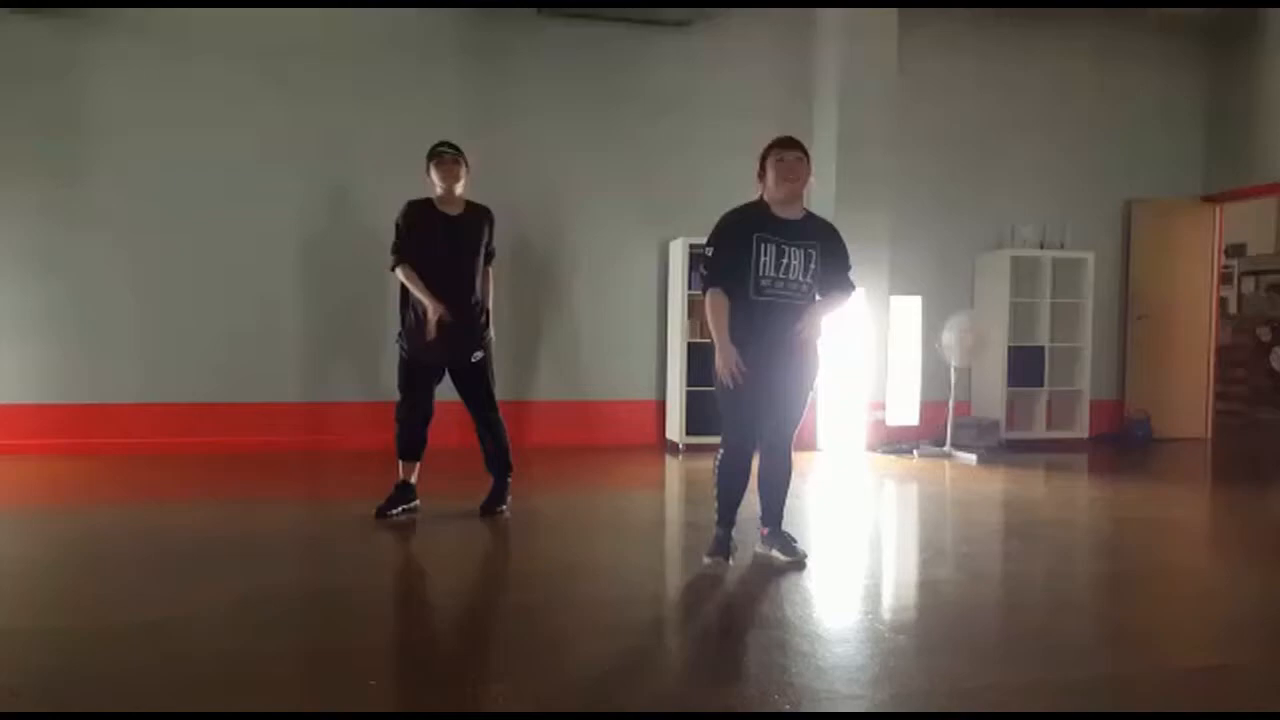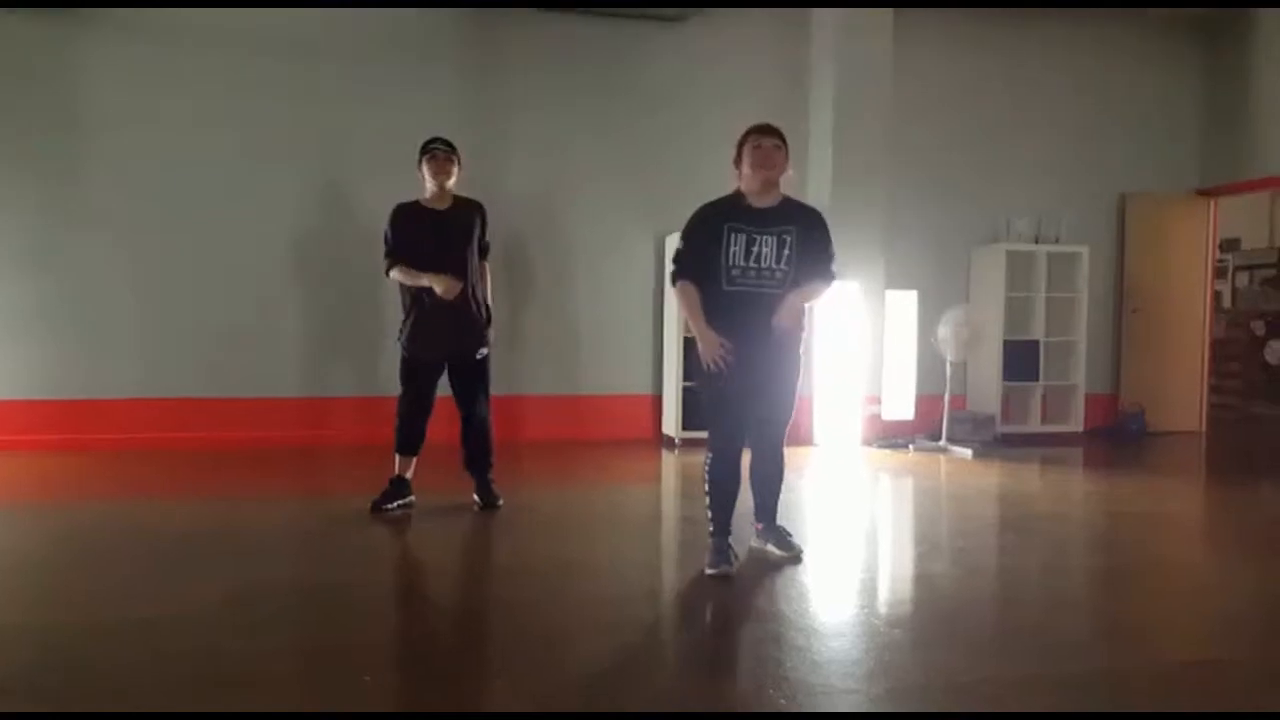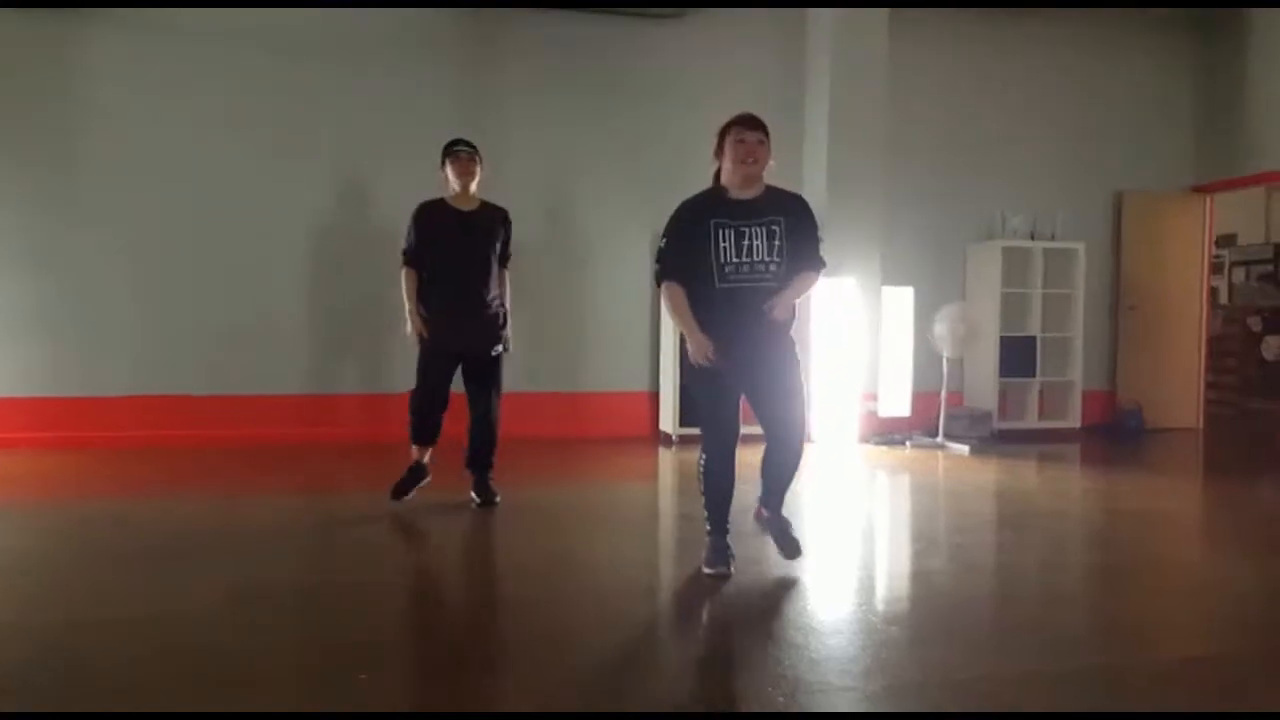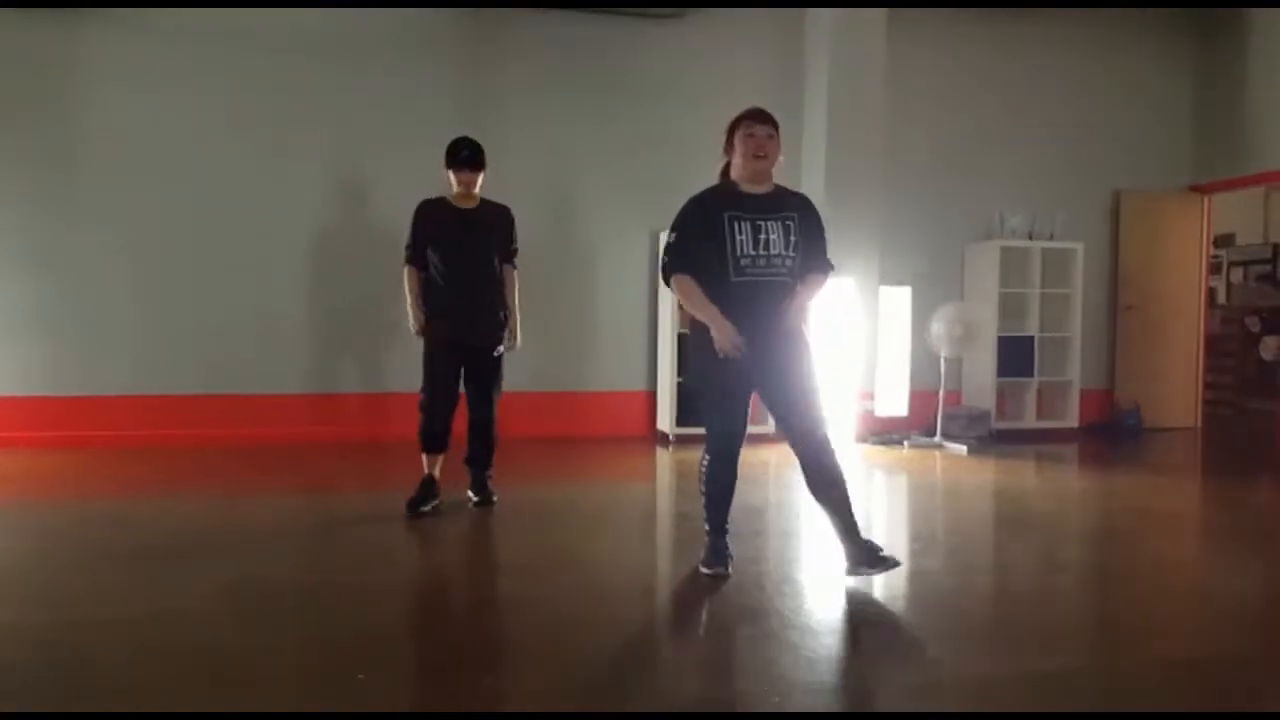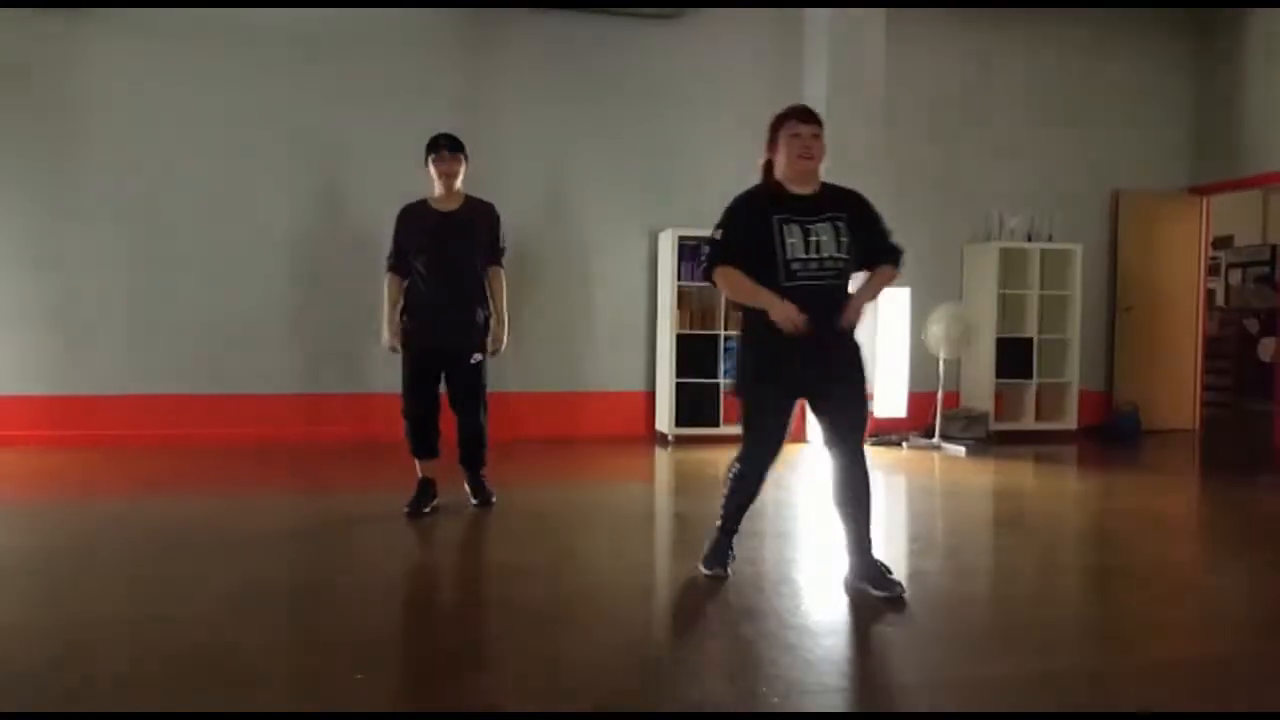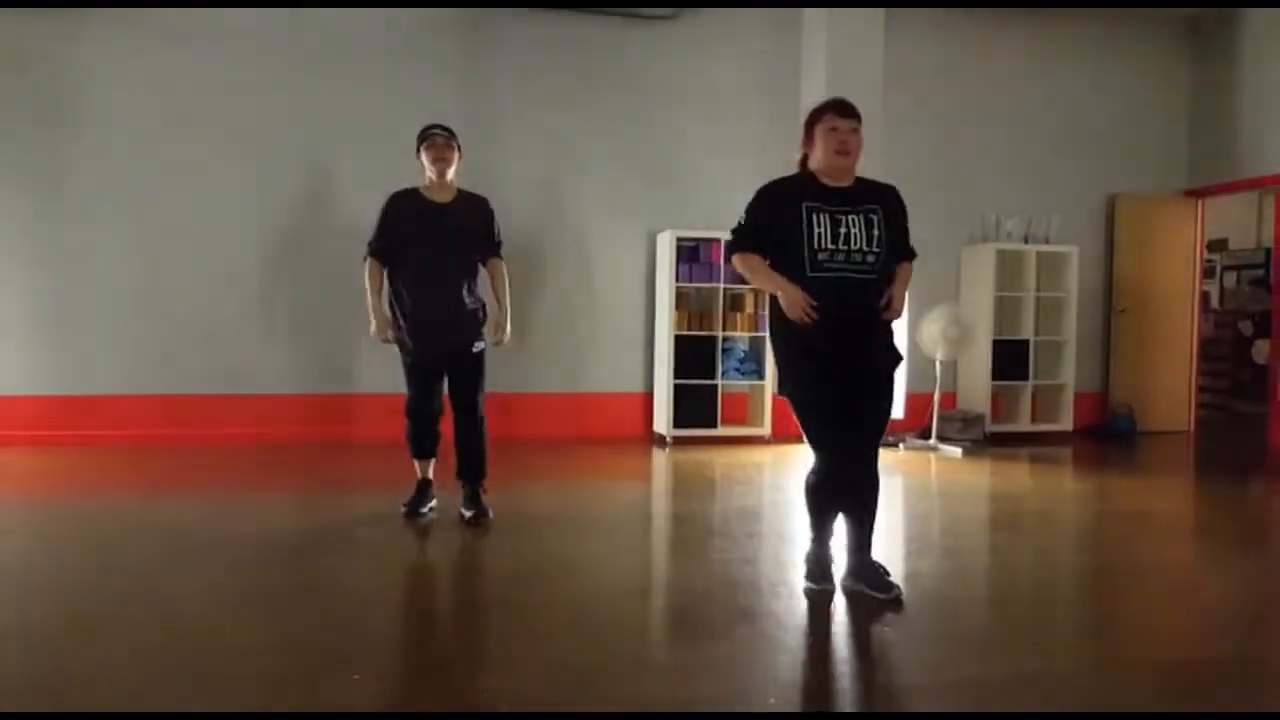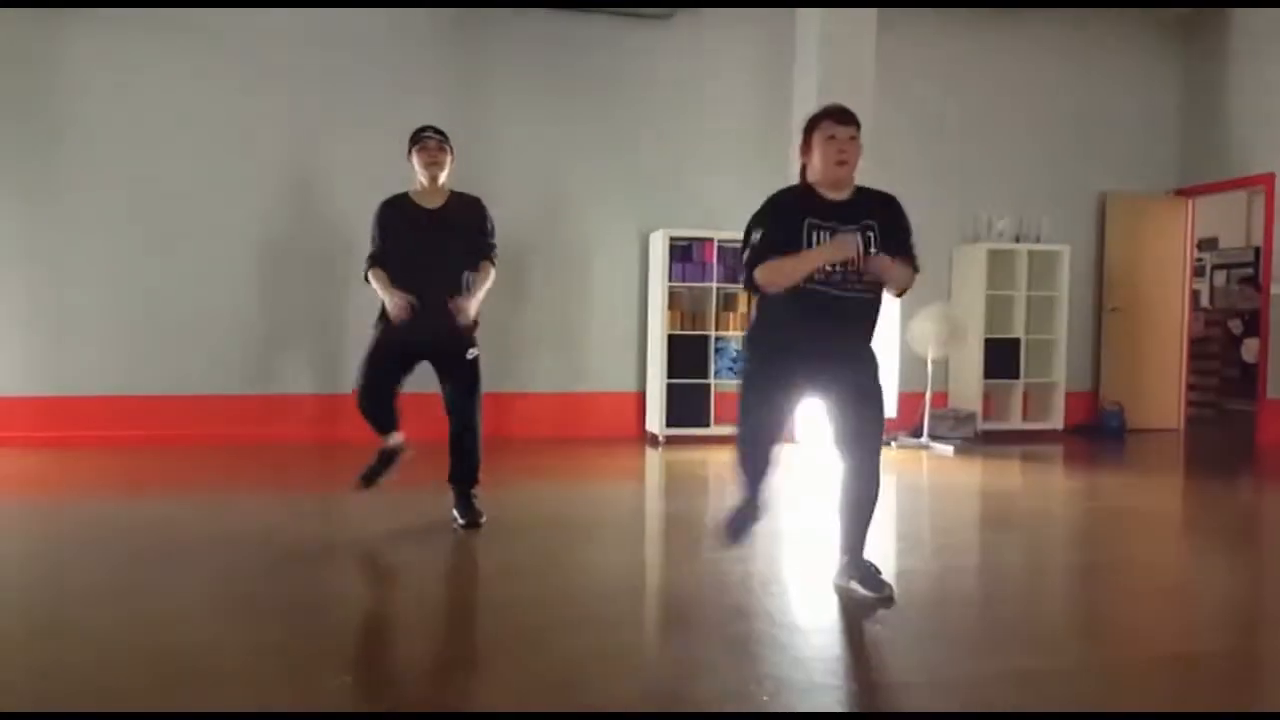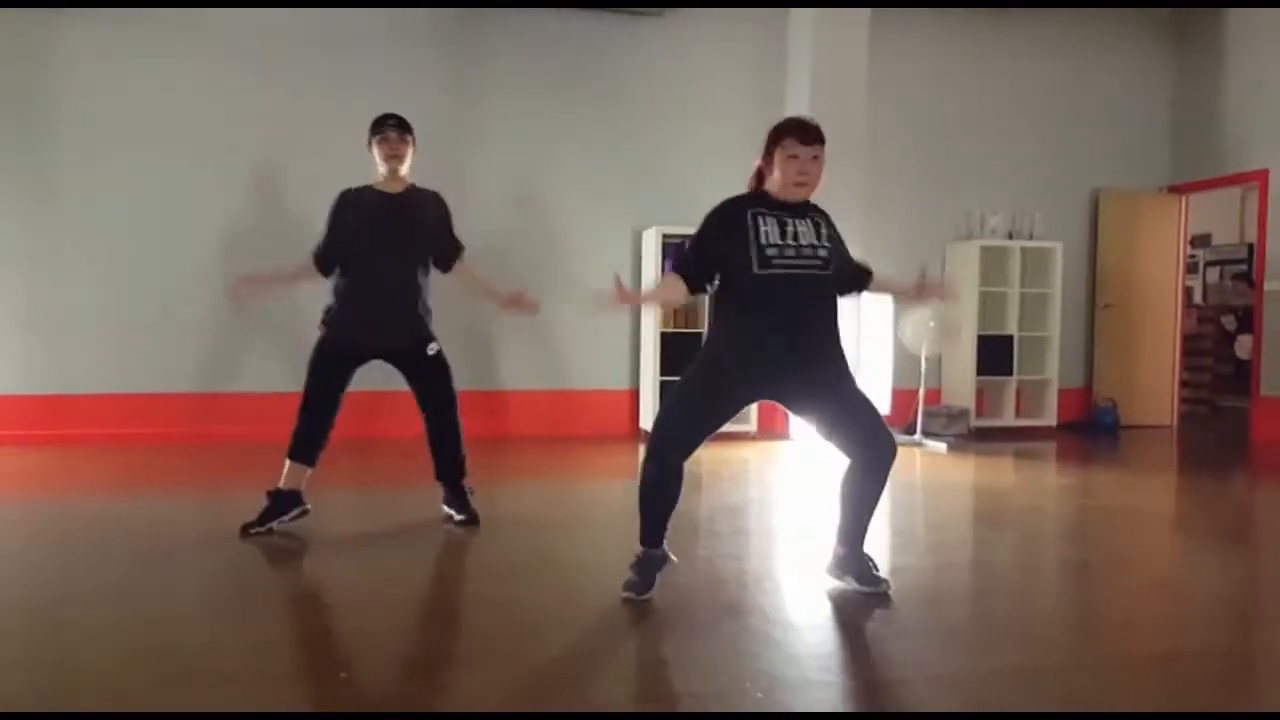
dt=0.3s
person 1, frame 1
left shoulder: (824, 234)
right shoulder: (737, 224)
left elbow: (841, 288)
right elbow: (714, 286)
left wrist: (816, 312)
right wrist: (723, 345)
left hip: (795, 355)
right hip: (744, 353)
left knee: (780, 444)
right knee: (738, 442)
left ankle: (772, 530)
right ankle: (723, 531)
person 1, frame 2
left shoulder: (806, 220)
right shoulder: (712, 217)
left elbow: (823, 276)
right elbow: (684, 278)
left wrist: (795, 300)
right wrist: (702, 332)
left hip: (779, 349)
right hip: (723, 349)
left knee: (770, 441)
right knee: (724, 444)
left ankle: (767, 524)
right ankle: (720, 540)
person 1, frame 3
left shoulder: (792, 208)
right shoulder: (693, 213)
left elbow: (812, 265)
right elbow: (669, 277)
left wrist: (788, 296)
right wrist: (690, 332)
left hip: (772, 342)
right hip: (712, 347)
left knee: (791, 435)
right knee: (718, 444)
left ankle: (769, 509)
right ankle: (717, 539)
person 1, frame 4
left shoulder: (799, 208)
right shoulder: (704, 207)
left elbow: (819, 267)
right elbow: (676, 273)
left wrist: (799, 300)
right wrist: (715, 323)
left hip: (784, 342)
right hip: (722, 346)
left knee: (814, 441)
right knee: (723, 445)
left ankle: (853, 543)
right ankle: (716, 540)
person 1, frame 5
left shoulder: (851, 206)
right shoulder: (751, 208)
left elbow: (888, 260)
right elbow: (720, 269)
left wrist: (862, 297)
right wrist: (771, 303)
left hip: (837, 351)
right hip: (770, 354)
left knee: (849, 453)
right knee: (759, 450)
left ankle: (861, 560)
right ankle: (723, 538)
person 1, frame 6
left shoulder: (885, 200)
right shoulder: (781, 196)
left elbow: (902, 257)
right elbow: (741, 252)
left wrist: (899, 288)
right wrist: (781, 287)
left hip: (870, 349)
right hip: (805, 348)
left knee: (863, 455)
right knee: (832, 452)
left ankle: (860, 562)
right ankle: (818, 547)
person 1, frame 7
left shoulder: (886, 211)
right shoulder: (783, 209)
left elbow: (907, 276)
right elbow: (761, 275)
left wrist: (886, 267)
right wrist: (823, 254)
left hip: (851, 353)
right hip: (780, 349)
left knee: (863, 457)
right knee: (756, 440)
left ankle: (851, 560)
right ankle: (752, 498)
person 1, frame 8
left shoulder: (820, 220)
right shoulder: (733, 215)
left elbow: (851, 276)
right elbow: (689, 273)
left wrist: (907, 290)
right wrist: (645, 297)
left hip: (815, 365)
right hip: (737, 360)
left knee: (878, 449)
right knee: (666, 441)
left ankle: (848, 554)
right ankle: (651, 552)
person 2, frame 1
left shoulder: (482, 217)
right shoulder: (413, 213)
right elbow: (400, 265)
left wrist: (486, 317)
right wrist: (428, 301)
left hip: (470, 330)
right hip: (421, 329)
left knee: (484, 407)
right knee: (412, 409)
left ankle: (501, 482)
right ankle: (406, 488)
person 2, frame 2
left shoulder: (474, 211)
right shoulder: (403, 215)
right elbow: (394, 269)
left wrist: (486, 310)
right wrist: (431, 281)
left hip: (470, 326)
right hip: (422, 328)
left knee: (476, 407)
right knee: (412, 405)
left ankle: (483, 481)
right ankle: (401, 483)
person 2, frame 3
left shoulder: (498, 218)
right shoulder: (427, 214)
left elbow: (502, 270)
right elbow: (409, 266)
left wrist: (506, 318)
right wrist: (411, 313)
left hip: (486, 326)
right hip: (438, 325)
left knee: (485, 404)
right knee: (426, 397)
left ankle: (481, 477)
right ankle: (418, 464)
person 2, frame 4
left shoulder: (500, 215)
right shoulder: (428, 212)
left elbow: (508, 268)
right elbow: (412, 263)
left wrist: (513, 317)
right wrist: (414, 307)
left hip: (487, 325)
right hip: (441, 324)
left knee: (484, 404)
right knee: (436, 400)
left ankle: (480, 477)
right ankle: (429, 480)
person 2, frame 5
left shoulder: (484, 214)
right shoulder: (410, 216)
left elbow: (494, 269)
right elbow: (396, 271)
left wrist: (501, 321)
right wrist: (390, 321)
left hip: (468, 331)
right hip: (419, 330)
left knee: (471, 406)
right knee: (418, 406)
left ankle: (475, 475)
right ankle: (426, 484)
person 2, frame 6
left shoulder: (478, 208)
right shoulder: (400, 205)
left elbow: (493, 260)
right elbow: (376, 259)
left wrist: (503, 311)
right wrist: (377, 312)
left hip: (466, 324)
right hip: (416, 326)
left knee: (470, 407)
right knee: (422, 407)
left ankle: (472, 492)
right ankle: (425, 485)
person 2, frame 7
left shoulder: (474, 210)
right shoulder: (391, 210)
left elbow: (487, 263)
right elbow: (374, 265)
left wrist: (474, 298)
right wrist: (388, 294)
left hip: (455, 328)
right hip: (402, 324)
left knee: (464, 412)
right knee: (372, 393)
left ankle: (463, 496)
right ankle: (391, 444)
person 2, frame 8
left shoulder: (430, 204)
right shoulder: (350, 203)
left elbow: (451, 259)
right elbow: (324, 260)
left wrist: (498, 296)
right wrist: (270, 279)
left hip: (411, 326)
right hip: (349, 323)
left knee: (442, 405)
right knee: (317, 404)
left ankle: (455, 492)
right ankle: (287, 496)
